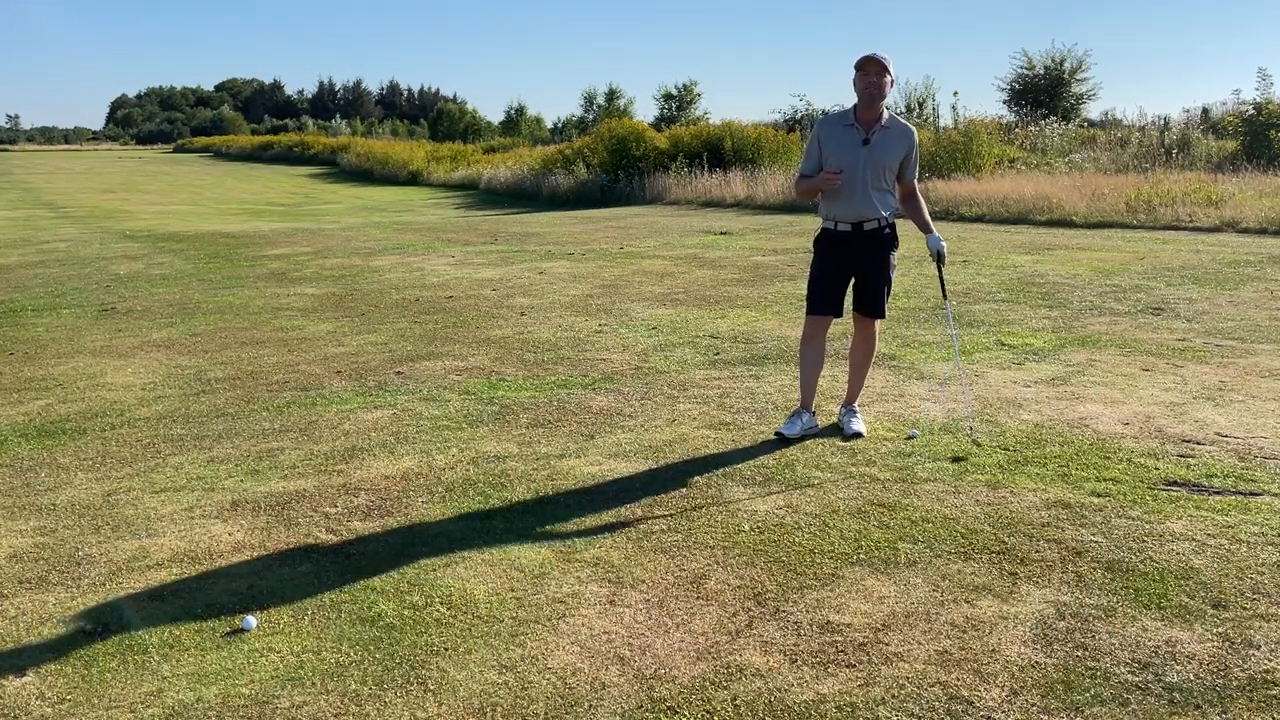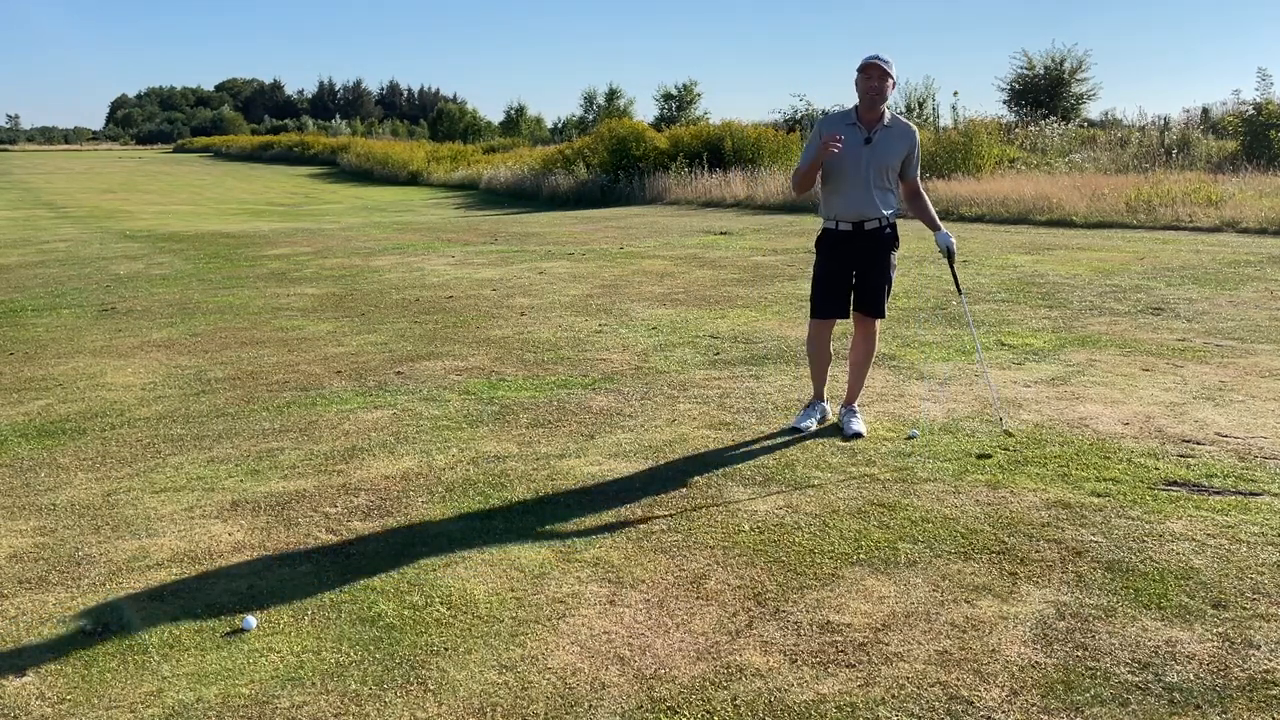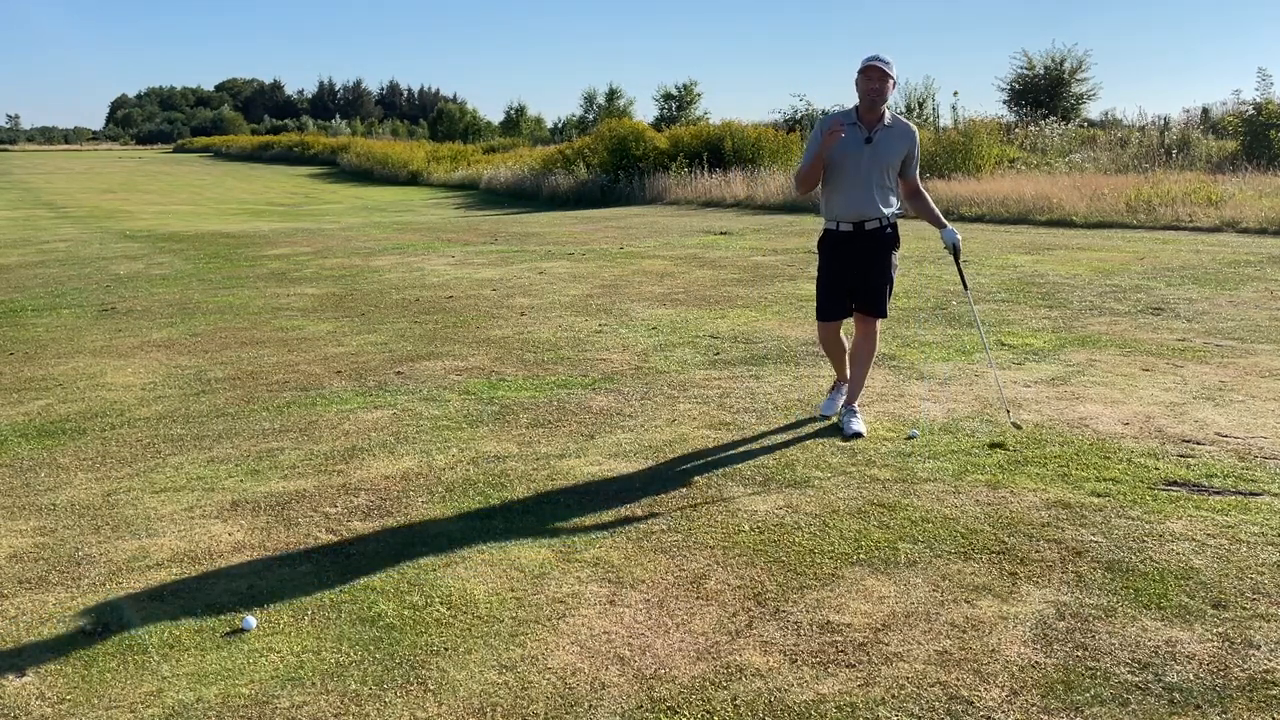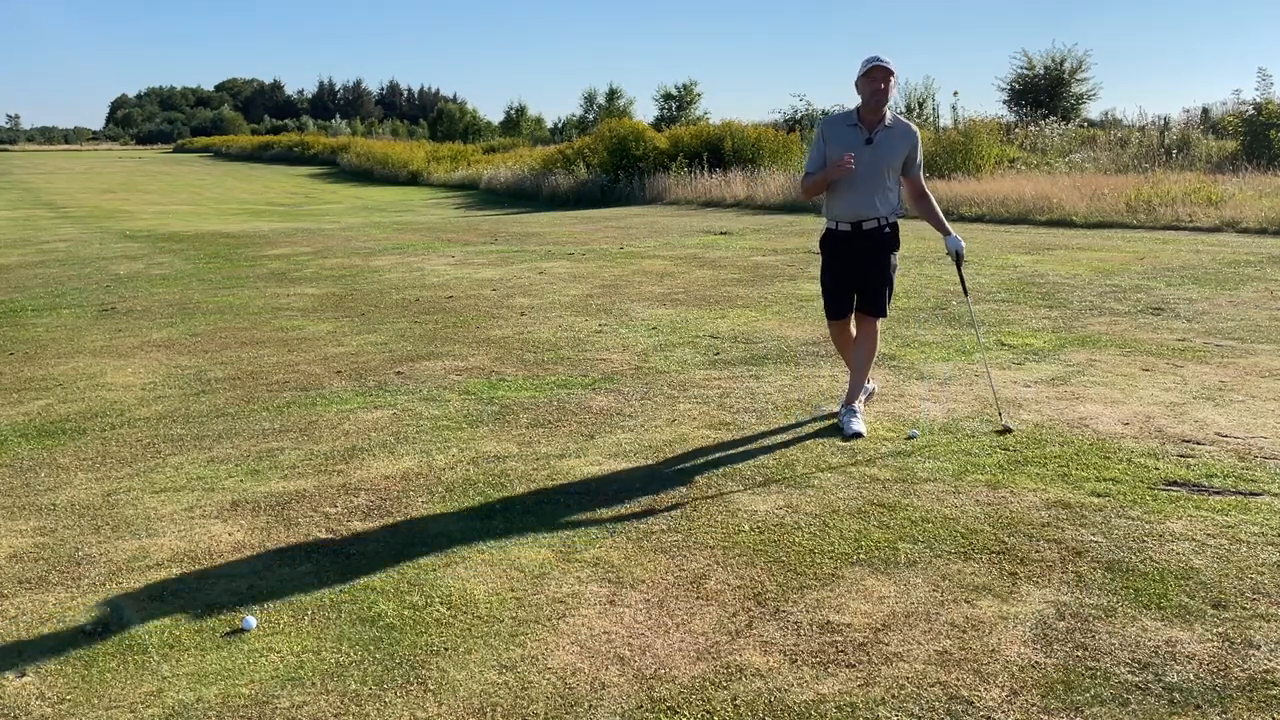
dt=0.2s
person 1, frame 1
left shoulder: (904, 134)
right shoulder: (826, 127)
left elbow: (909, 193)
right elbow: (801, 188)
left wrist: (930, 233)
right wrist: (818, 182)
left hip: (878, 238)
right hip: (834, 237)
left knee: (867, 324)
right knee: (816, 323)
left ankle: (850, 407)
right ankle: (805, 414)
person 1, frame 2
left shoulder: (906, 133)
right shoulder: (828, 126)
left elbow: (912, 191)
right elbow: (798, 186)
left wrist: (939, 230)
right wrist: (819, 156)
left hip: (879, 238)
right hip: (836, 237)
left knee: (867, 324)
right knee: (821, 324)
left ankle: (850, 406)
right ankle: (819, 399)
person 1, frame 3
left shoulder: (905, 133)
right shoulder: (828, 126)
left elbow: (912, 190)
right elbow: (802, 185)
left wrist: (944, 227)
right wrist: (824, 151)
left hip: (879, 237)
right hip: (837, 237)
left knee: (868, 323)
right knee: (828, 324)
left ankle: (851, 406)
right ankle: (842, 380)
person 1, frame 4
left shoulder: (906, 133)
right shoulder: (829, 127)
left elbow: (917, 192)
right elbow: (806, 189)
left wrist: (947, 233)
right wrist: (831, 173)
left hip: (880, 237)
right hip: (838, 237)
left knee: (869, 321)
right knee: (838, 321)
left ankle: (852, 406)
right ankle: (861, 382)
